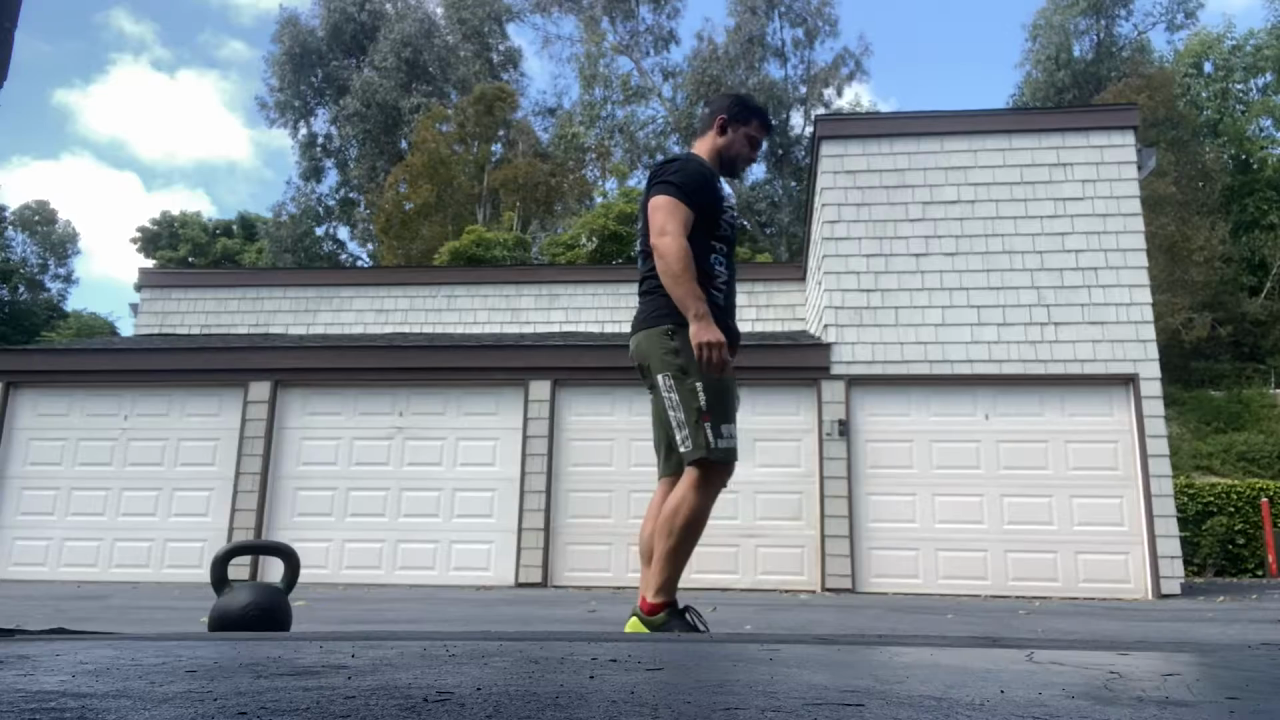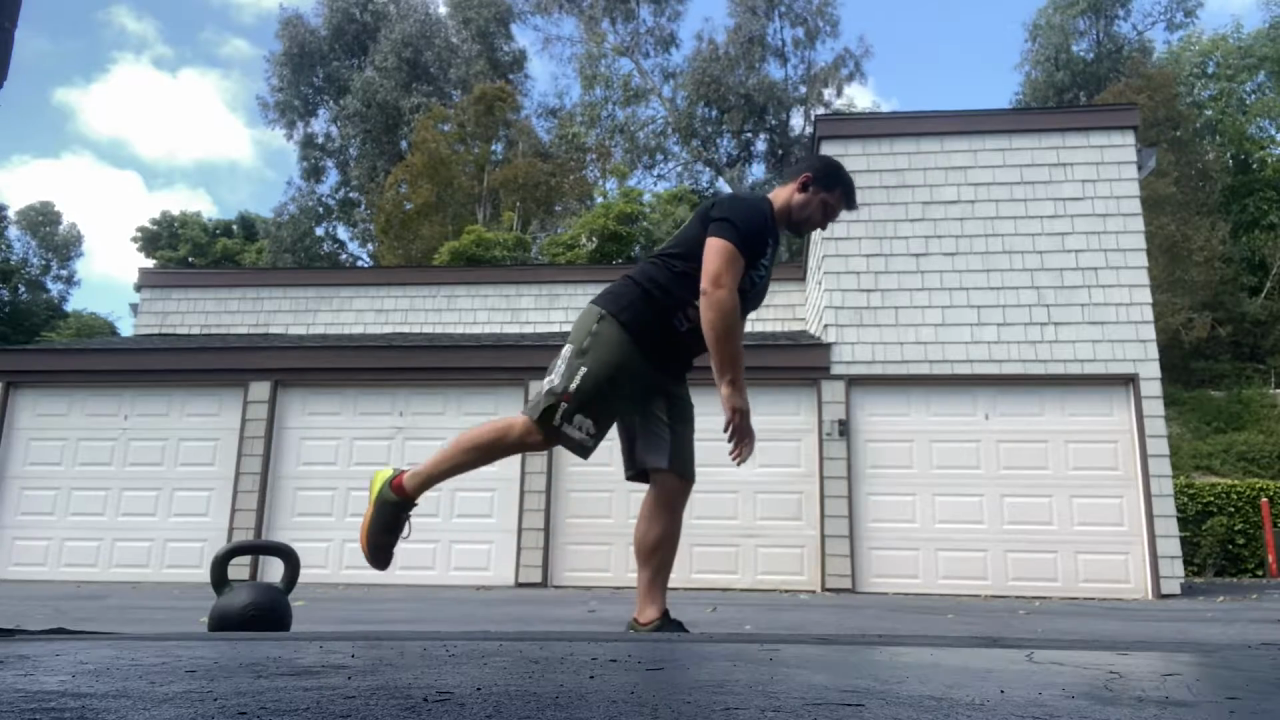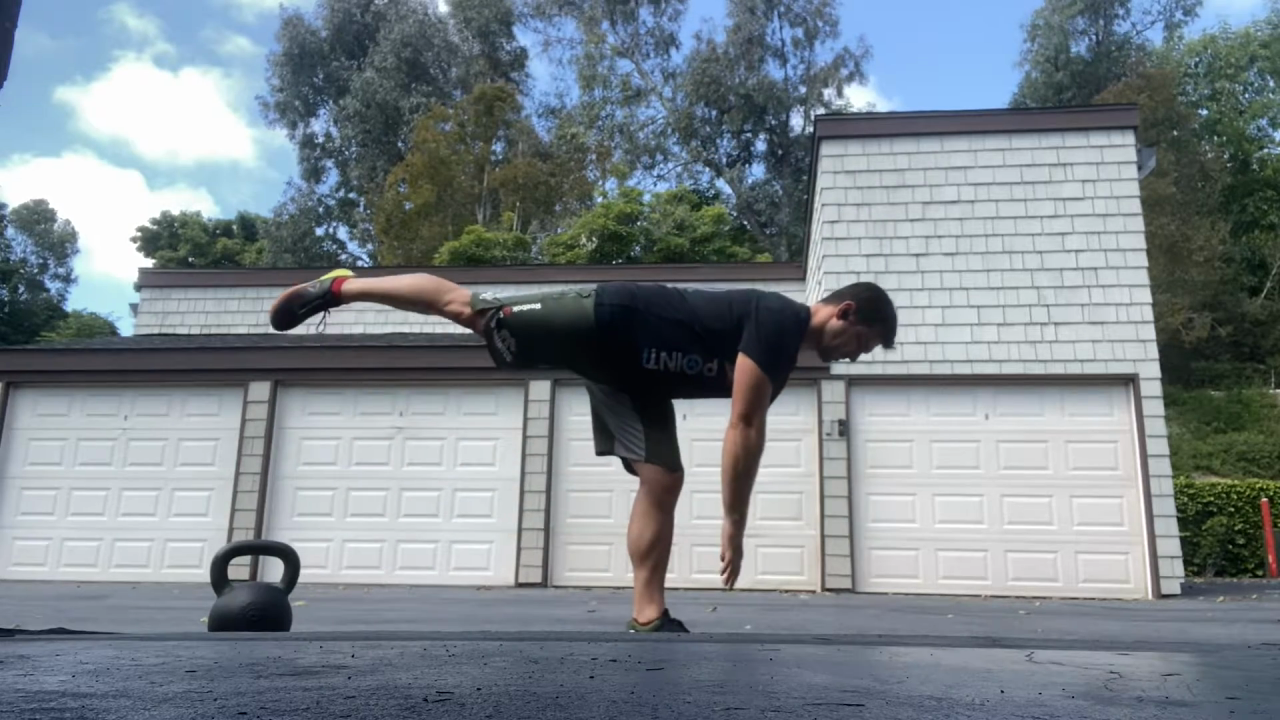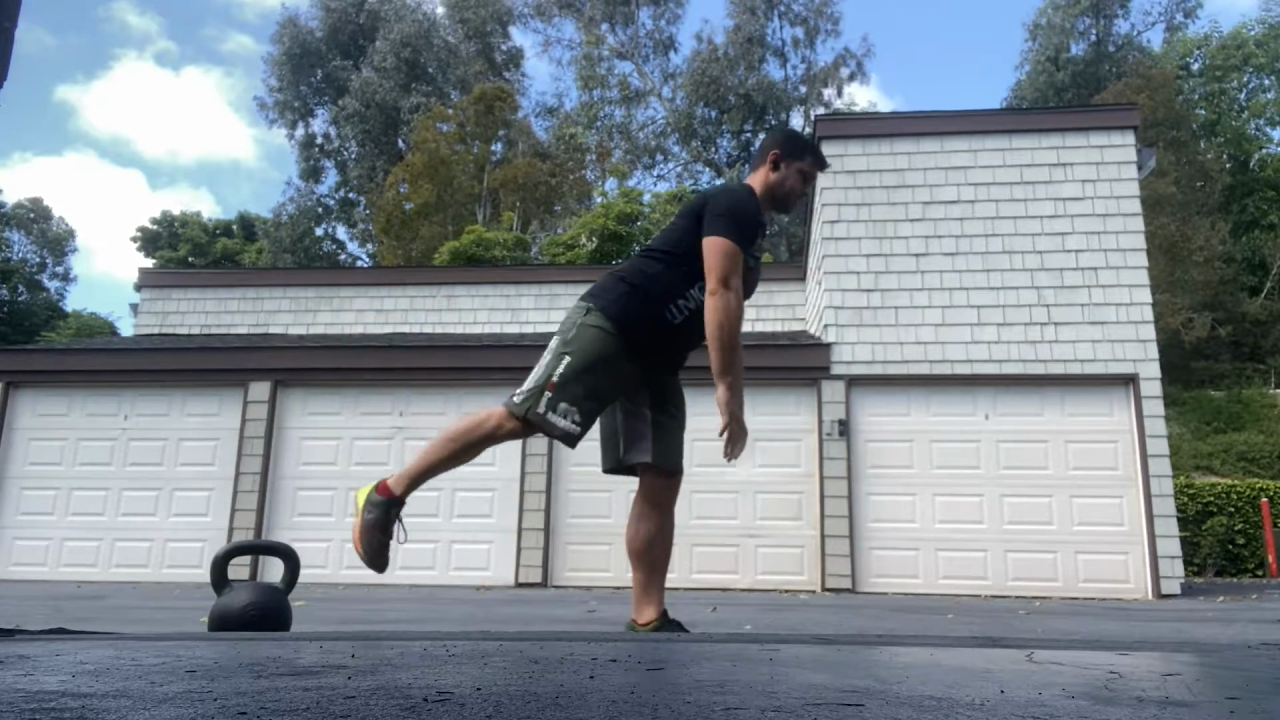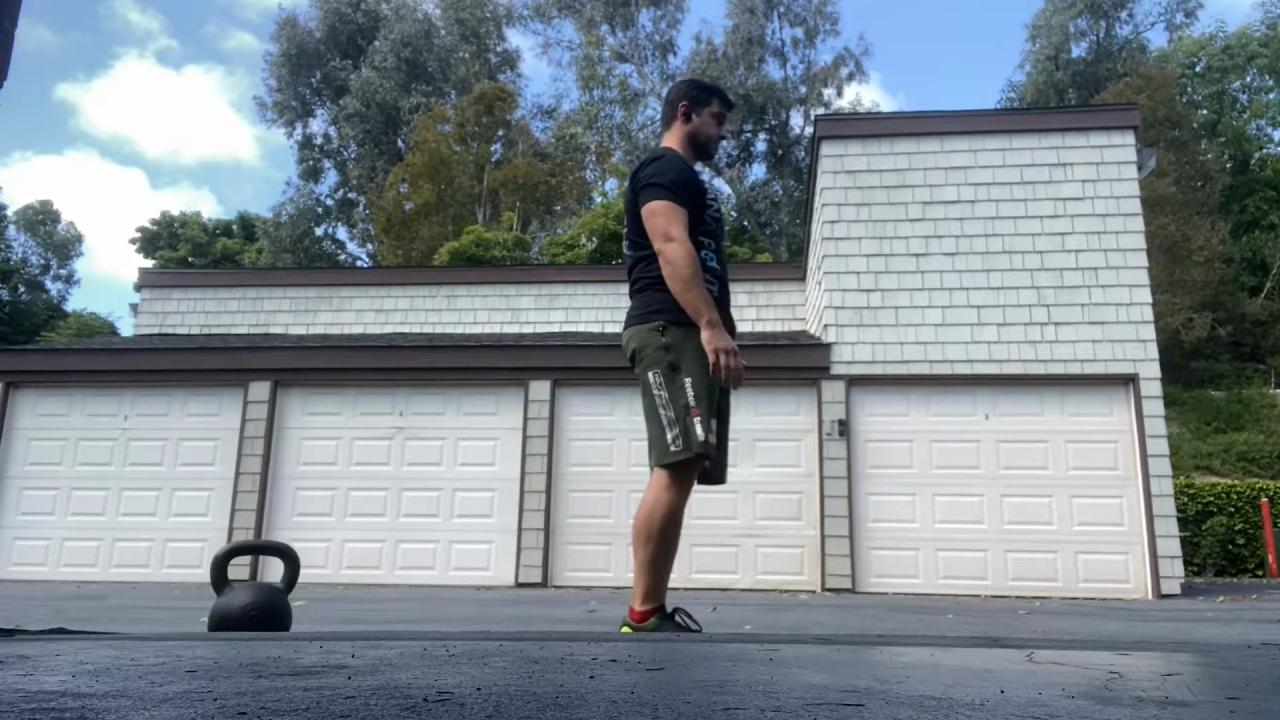
dt=1s
person 1, frame 1
left shoulder: (705, 189)
right shoulder: (684, 172)
right elbow: (667, 242)
right wrist: (700, 320)
left hip: (686, 342)
right hip: (678, 336)
left knee: (678, 479)
right knee: (709, 467)
left ankle: (650, 609)
right ankle: (656, 608)
person 1, frame 2
left shoulder: (767, 243)
right shoulder: (745, 211)
left elbow: (722, 324)
right elbow: (715, 291)
left wrist: (738, 410)
right wrist: (732, 389)
left hip: (664, 361)
right hip: (619, 329)
left knee: (672, 483)
right knee: (539, 429)
left ankle: (649, 616)
right ankle: (402, 487)
person 1, frame 3
left shoulder: (781, 358)
right shoulder: (776, 321)
left elbow: (749, 433)
right elbow: (742, 428)
left wrist: (737, 524)
right wrist: (732, 525)
left hip: (630, 372)
right hip: (601, 324)
left knee: (662, 481)
right knee: (465, 307)
left ankle: (648, 614)
right ankle: (338, 288)
person 1, frame 4
left shoulder: (748, 224)
right shoulder: (735, 204)
left elbow: (724, 309)
right elbow: (721, 295)
left wrist: (729, 394)
right wrist: (728, 390)
left hip: (654, 357)
right hip: (609, 323)
left knee: (661, 480)
right knee: (515, 419)
left ankle: (648, 616)
right ankle: (390, 492)
person 1, frame 5
left shoulder: (686, 181)
right shoulder: (663, 169)
right elbow: (672, 248)
left wrist: (714, 333)
right wrist: (712, 326)
left hip: (690, 339)
right hip: (670, 332)
left knee: (678, 473)
right knee: (676, 468)
left ankle: (654, 610)
right ankle: (643, 615)
